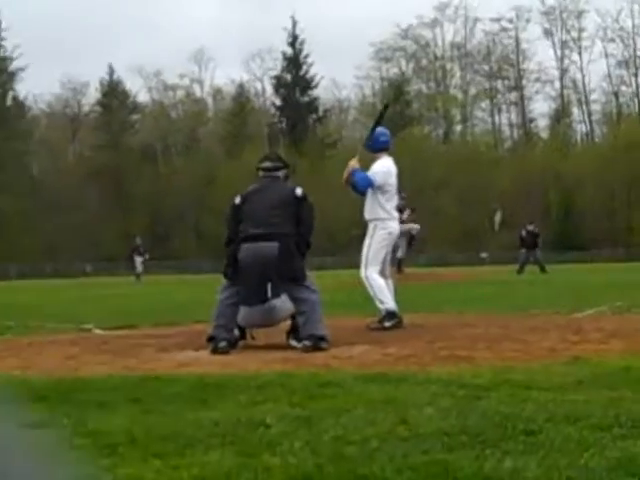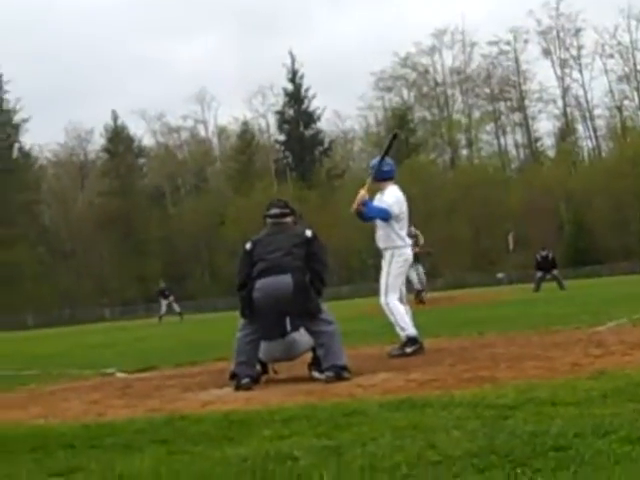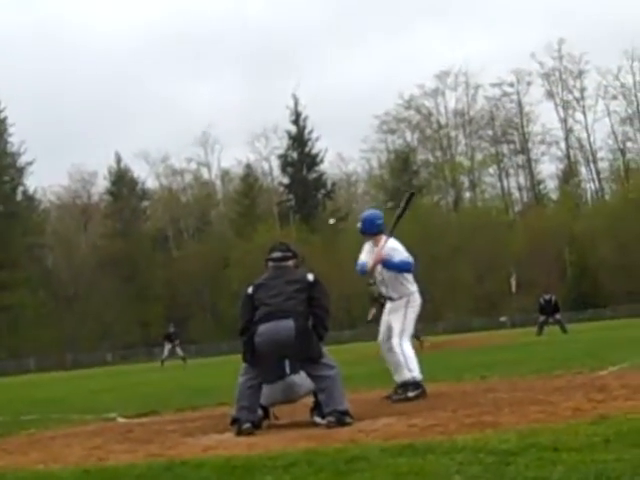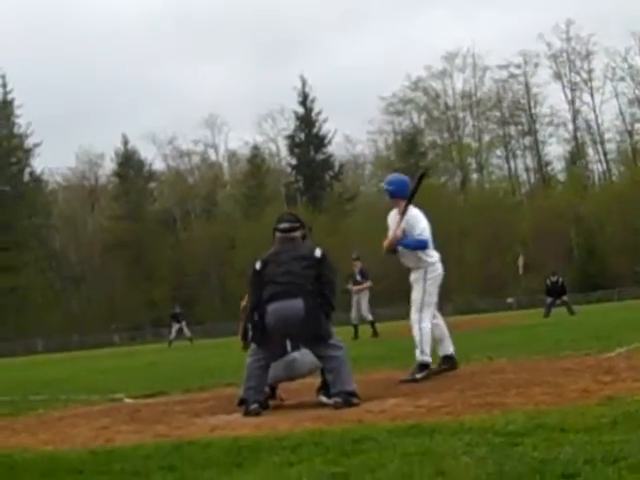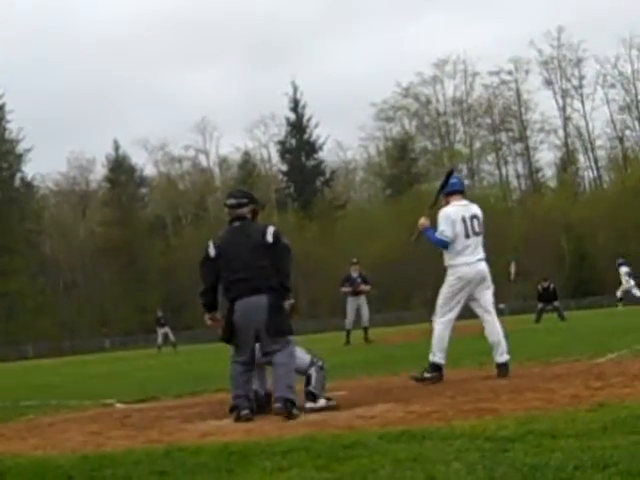
dt=0.7s
person 1, frame 1
left shoulder: (244, 195)
right shoulder: (295, 192)
left elbow: (231, 232)
right elbow: (305, 228)
left wrist: (233, 258)
right wrist: (298, 255)
left hip: (247, 249)
right hip: (280, 249)
left knee: (229, 294)
right knee: (305, 292)
left ankle: (221, 339)
right ankle: (313, 337)
person 1, frame 2
left shoulder: (254, 242)
right shoulder: (305, 234)
left elbow: (243, 277)
right elbow: (318, 266)
left wrist: (247, 305)
right wrist: (314, 294)
left hip: (260, 287)
right hip: (293, 284)
left knee: (248, 330)
right knee: (323, 324)
left ankle: (243, 375)
right ankle: (334, 368)
person 1, frame 3
left shoulder: (256, 285)
right shoulder: (307, 278)
left elbow: (245, 322)
right elbow: (321, 309)
left wrist: (249, 349)
right wrist: (316, 337)
left hip: (262, 332)
right hip: (295, 329)
left knee: (250, 375)
right knee: (324, 368)
left ankle: (244, 420)
right ankle: (336, 413)
person 1, frame 4
left shoulder: (264, 259)
right shoulder: (314, 252)
left elbow: (254, 296)
right elbow: (327, 286)
left wrist: (255, 322)
right wrist: (324, 315)
left hip: (271, 311)
right hip: (303, 307)
left knee: (258, 356)
right knee: (332, 350)
left ankle: (252, 401)
right ankle: (343, 394)
person 1, frame 5
left shoulder: (216, 244)
right shoulder: (269, 232)
left elbow: (209, 280)
right elbow: (283, 267)
left wrist: (209, 309)
right wrist: (284, 296)
left hip: (239, 306)
right hip: (267, 301)
left knee: (242, 358)
right knee: (280, 349)
left ankle: (242, 406)
right ankle: (284, 399)
person 2, frame 1
left shoulder: (383, 165)
right shoulder: (384, 165)
left elbow: (364, 183)
right elbow: (365, 190)
left wrist: (355, 169)
right wrist: (352, 181)
left hip: (381, 225)
right hip: (387, 225)
left knee: (369, 271)
right knee: (382, 272)
left ankle: (391, 315)
right ankle: (390, 314)
person 2, frame 2
left shoulder: (393, 194)
right shoulder: (382, 195)
left elbow: (384, 215)
right elbow: (368, 217)
left wrist: (365, 202)
right wrist: (359, 209)
left hip: (396, 252)
right hip: (393, 252)
left knee: (388, 298)
right knee: (398, 298)
left ankle: (412, 340)
right ankle: (410, 340)
person 2, frame 3
left shoulder: (392, 246)
right shoulder: (369, 246)
left elbow: (408, 266)
right elbow: (361, 267)
left wrist: (384, 262)
right wrist: (370, 265)
left hip: (407, 299)
right hip: (391, 301)
left knee: (399, 341)
right knee: (385, 342)
left ankle: (416, 385)
right ankle: (403, 382)
person 2, frame 4
left shoulder: (413, 216)
right shoulder: (392, 215)
left elbow: (422, 243)
right elbow: (395, 244)
left wrist: (397, 241)
right wrist: (388, 244)
left hip: (427, 269)
right hip: (421, 269)
left knee: (419, 316)
right knee: (431, 313)
left ankle: (423, 365)
right ankle: (447, 357)
person 2, frame 5
left shoulder: (447, 212)
right shoulder: (476, 209)
left elbow: (443, 242)
left wrist: (426, 229)
left hip: (459, 271)
right hip: (480, 267)
left knee: (442, 317)
right knee: (489, 316)
left ankle: (435, 367)
right ankle: (502, 363)
